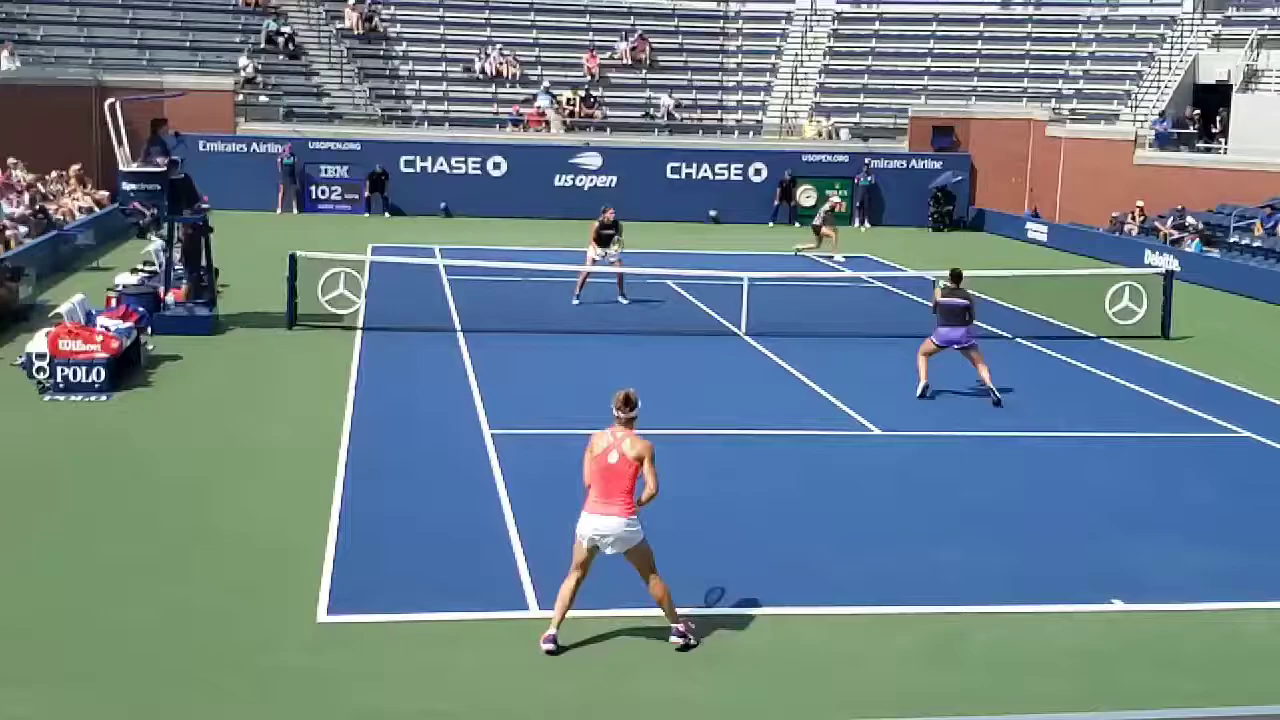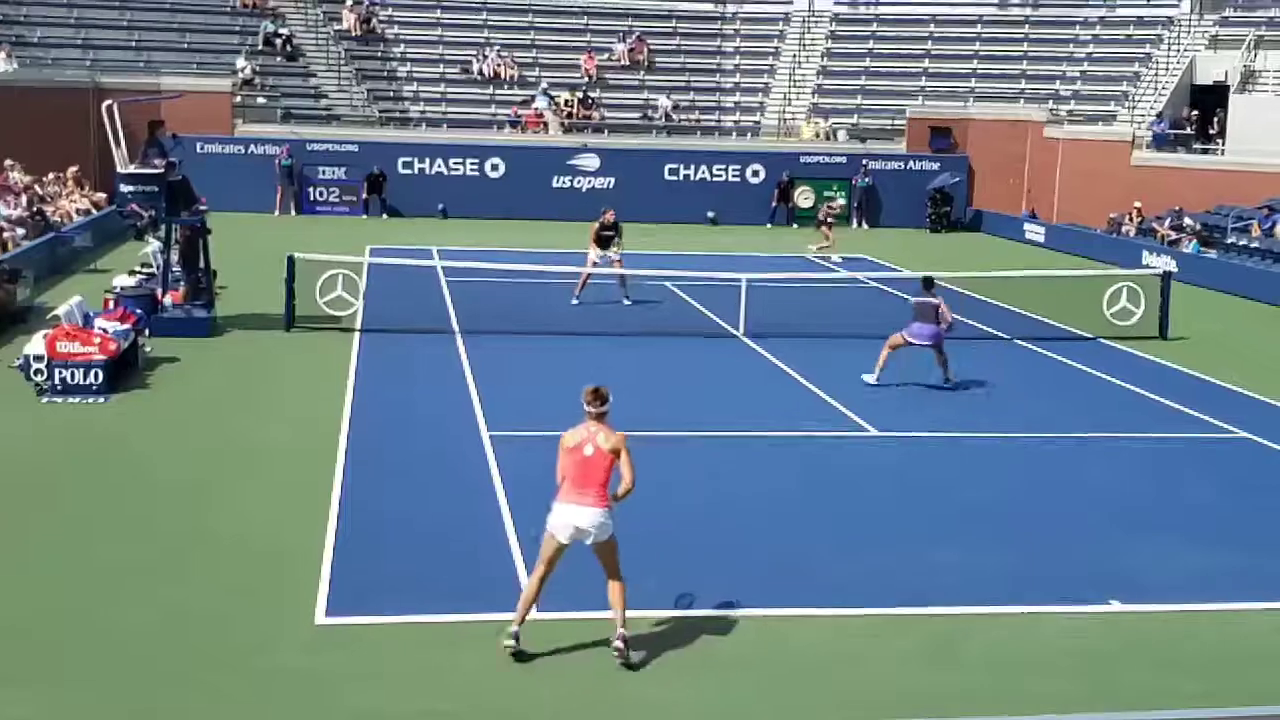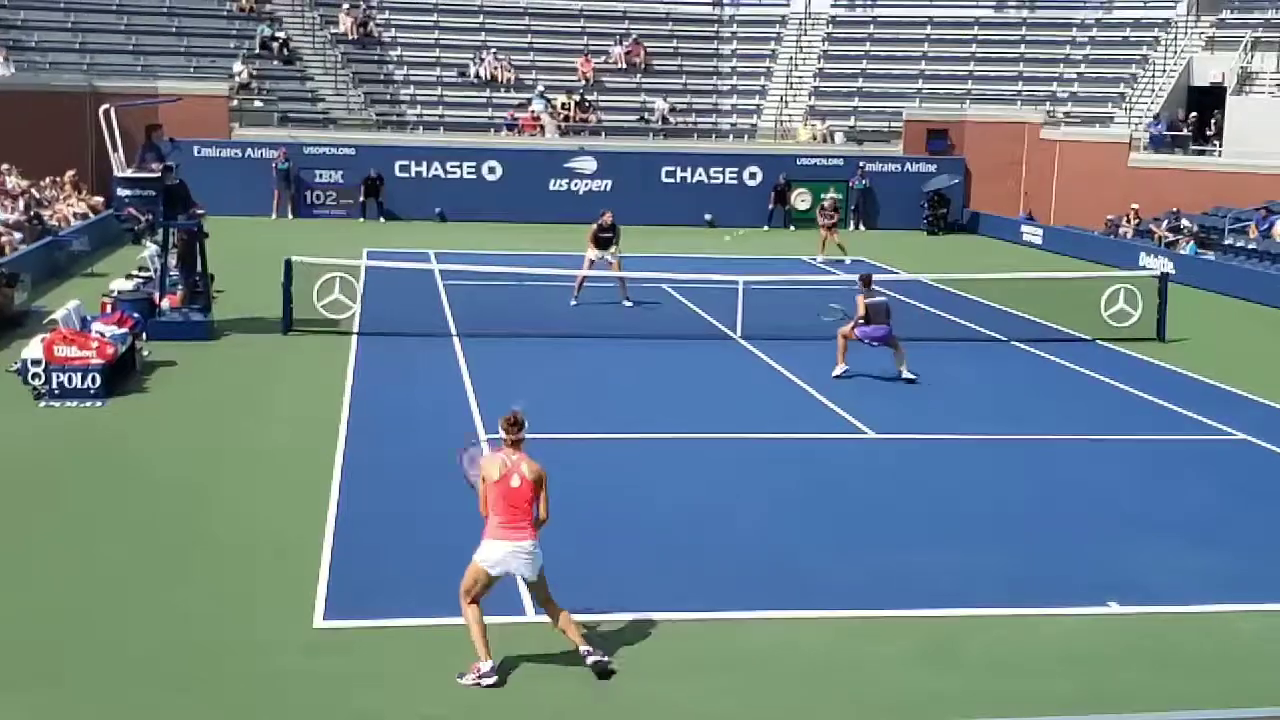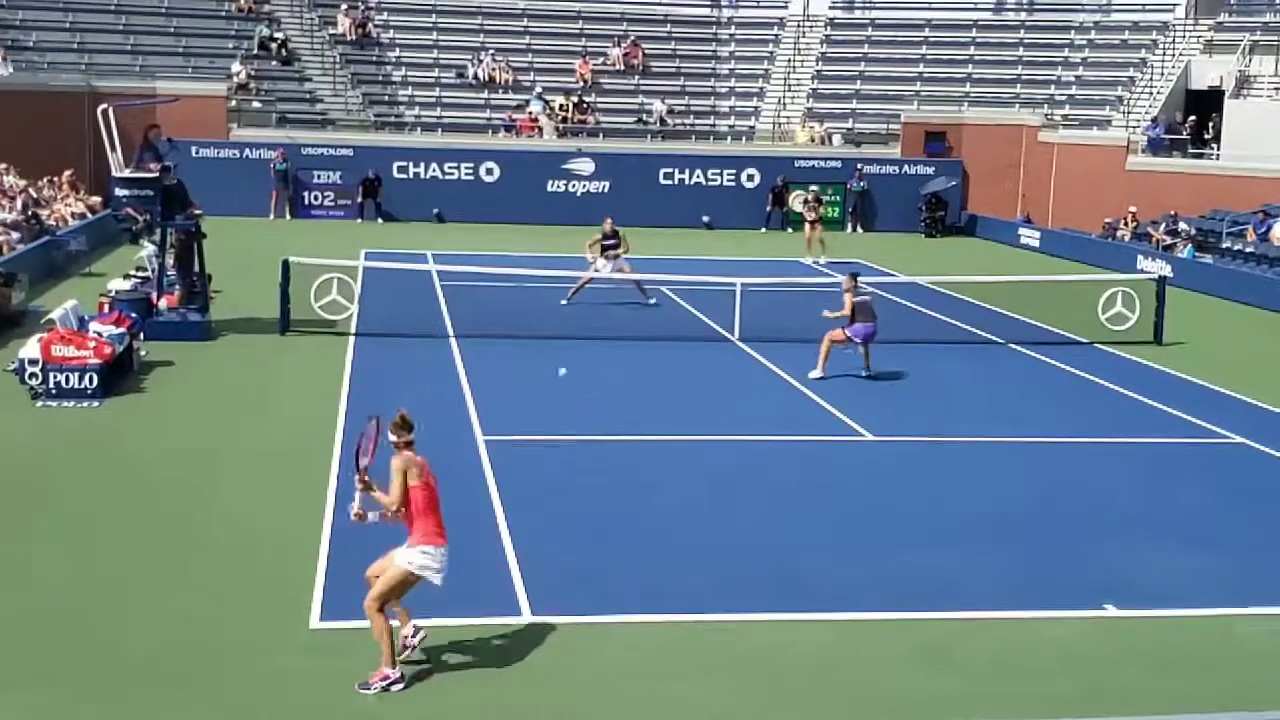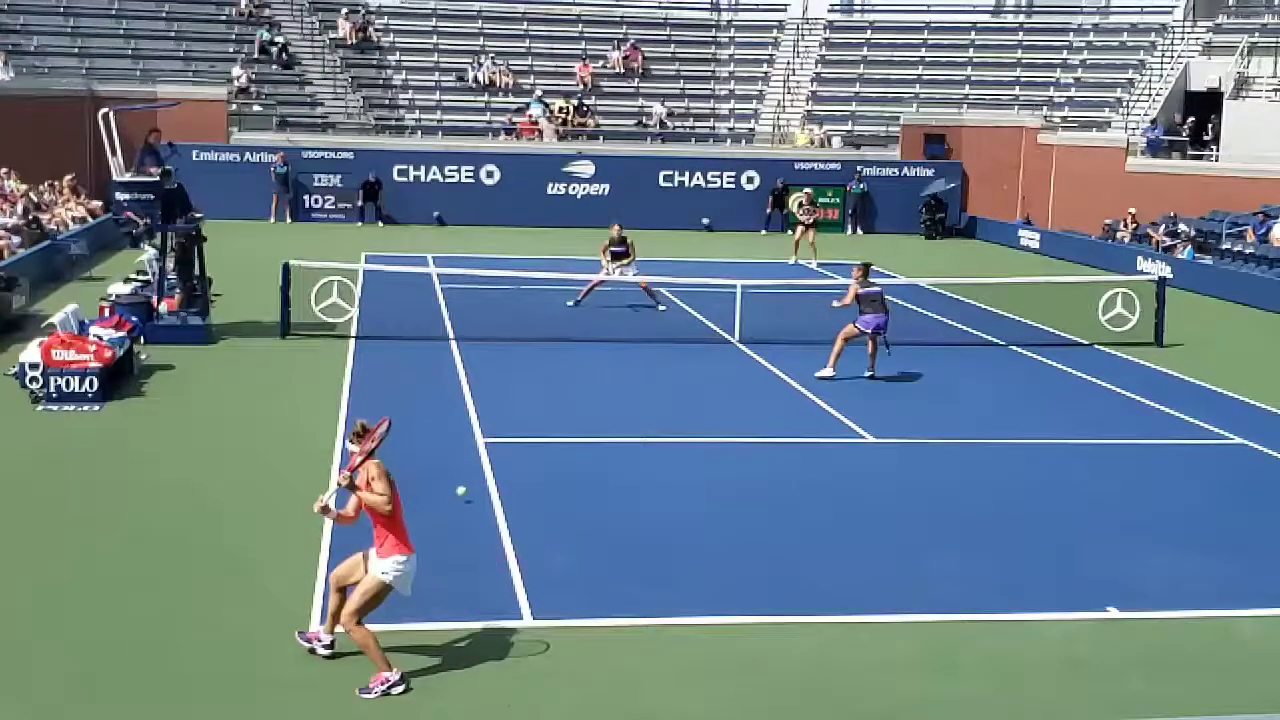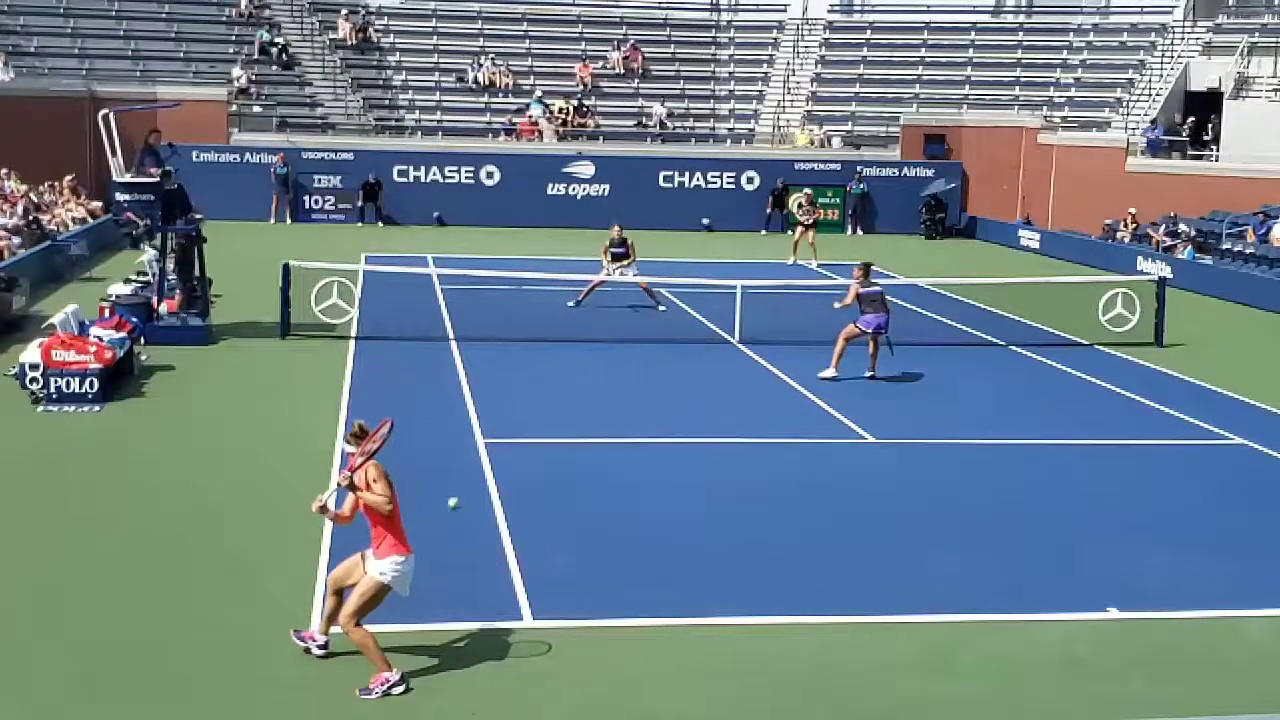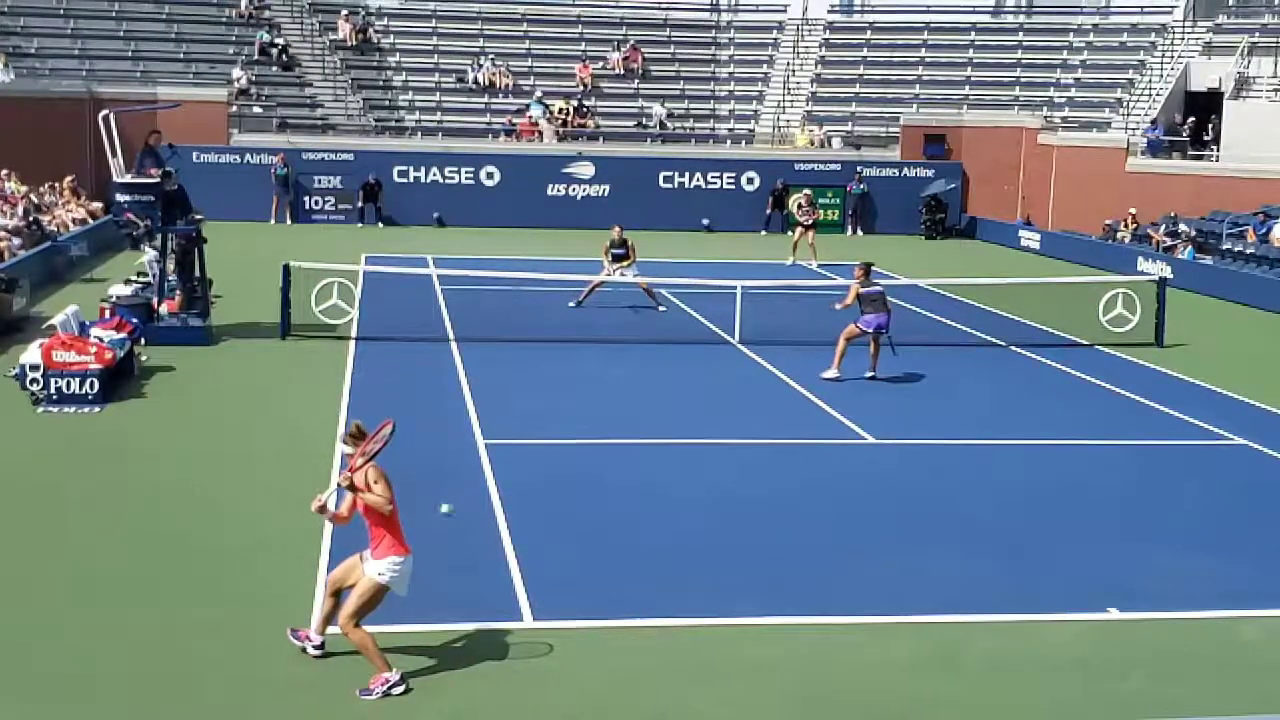
dt=0.3s
person 1, frame 1
left shoulder: (596, 439)
right shoulder: (643, 446)
left elbow: (587, 481)
right elbow: (652, 489)
left hip: (591, 518)
right hip: (623, 522)
left knee: (575, 574)
right knee: (651, 575)
left ankle: (551, 634)
right ankle: (677, 628)
person 1, frame 2
left shoulder: (567, 436)
right shoulder: (617, 439)
left elbow: (561, 479)
right elbow: (628, 482)
right wrist: (614, 499)
left hip: (564, 510)
right hip: (596, 515)
left knee: (541, 571)
right knee: (614, 576)
left ankle: (514, 630)
right ankle: (620, 635)
person 1, frame 3
left shoulder: (486, 464)
right shoulder: (536, 469)
left elbow: (485, 511)
right elbow: (542, 517)
left hip: (494, 546)
right hip: (526, 547)
left knee: (468, 599)
right knee: (546, 602)
left ankle: (485, 666)
right ankle: (588, 651)
person 1, frame 4
left shoulder: (399, 462)
right shoulder: (420, 464)
left elbow: (395, 504)
left wrist: (371, 490)
right wrist: (368, 515)
left hip: (424, 548)
right hip: (427, 545)
left knee: (373, 603)
right knee: (373, 575)
left ankle: (391, 672)
right ankle: (411, 631)
person 1, frame 5
left shoulder: (374, 468)
right shoulder: (361, 473)
left elbow: (387, 505)
right elbow: (350, 517)
left wrist: (354, 490)
right wrist: (328, 512)
left hip: (394, 559)
right hip: (381, 553)
left knee: (349, 619)
right knee: (336, 579)
left ankle: (390, 677)
right ankle: (325, 639)
person 1, frame 6
left shoulder: (372, 469)
right shoulder: (359, 474)
left elbow: (386, 505)
right elbow: (346, 517)
left wrist: (354, 490)
right wrist: (326, 512)
left hip: (392, 559)
right hip: (379, 553)
left knee: (348, 620)
right knee: (334, 581)
left ankle: (390, 677)
right ankle: (320, 639)
person 1, frame 7
left shoulder: (371, 471)
right shoulder: (356, 474)
left elbow: (387, 506)
right elbow: (343, 517)
left wrist: (355, 491)
right wrist: (325, 511)
left hip: (390, 559)
right hip: (376, 554)
left knee: (347, 622)
right knee: (333, 583)
left ankle: (390, 678)
right ankle: (316, 639)
